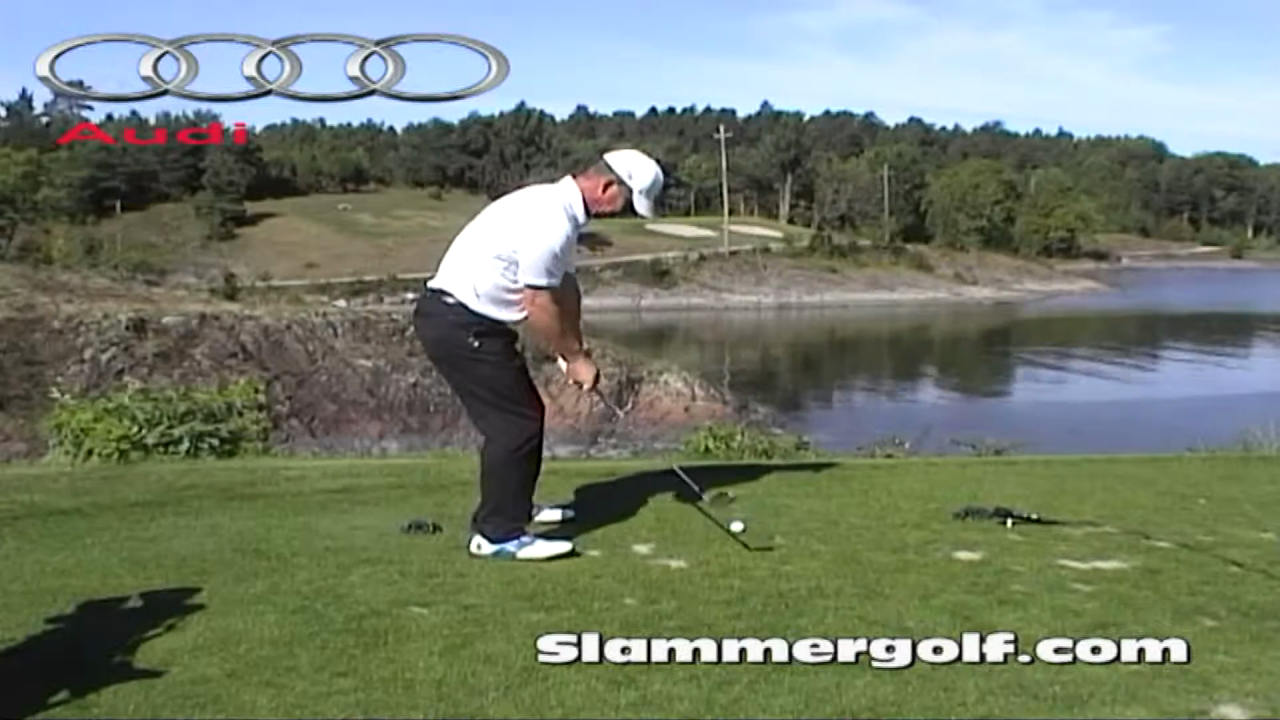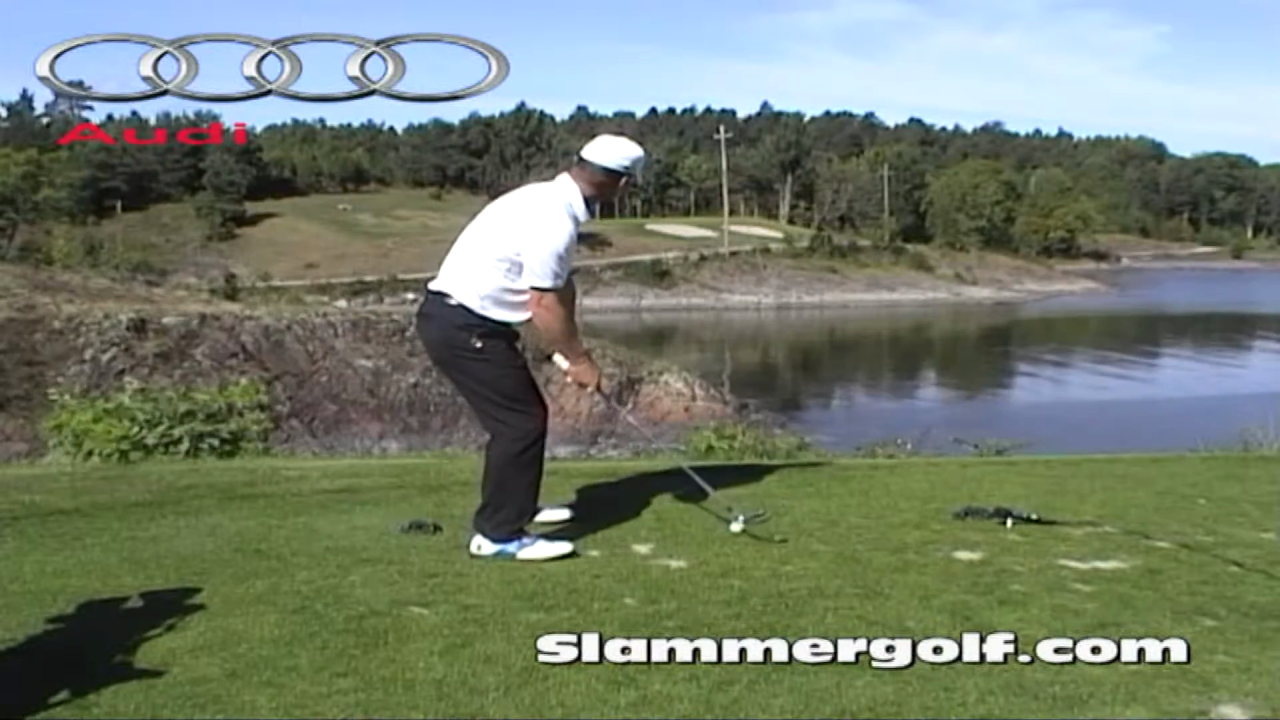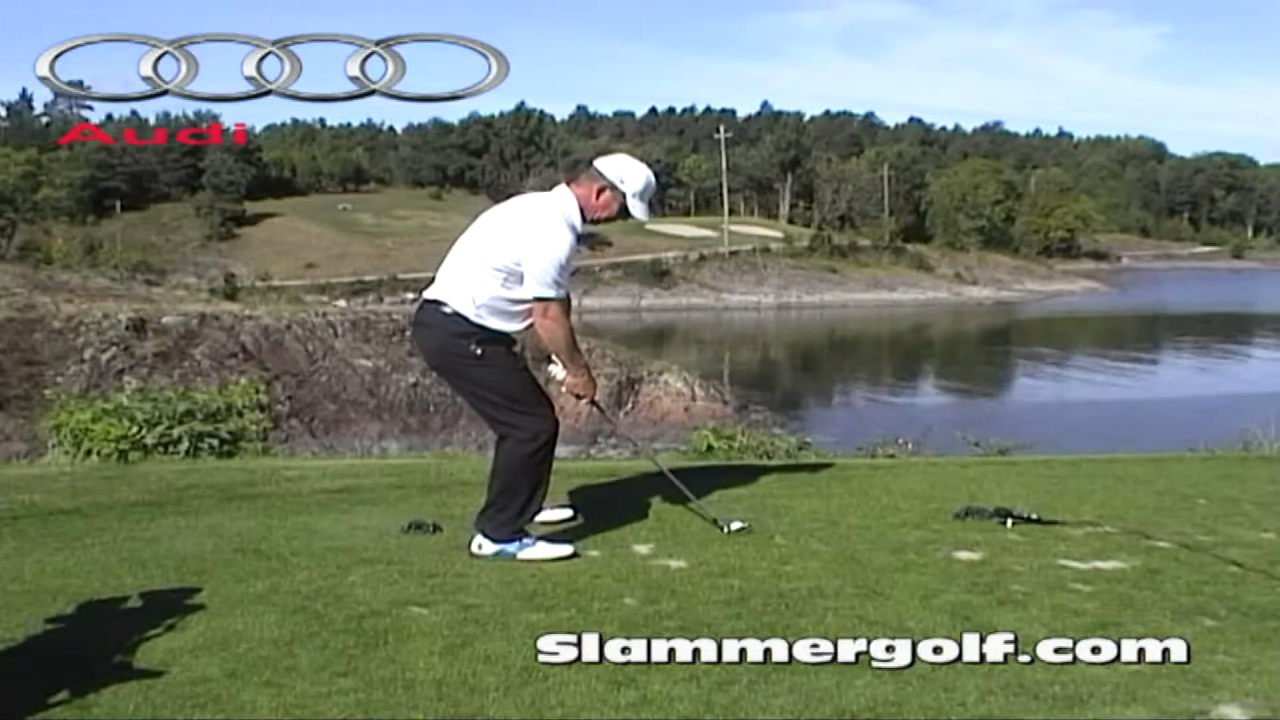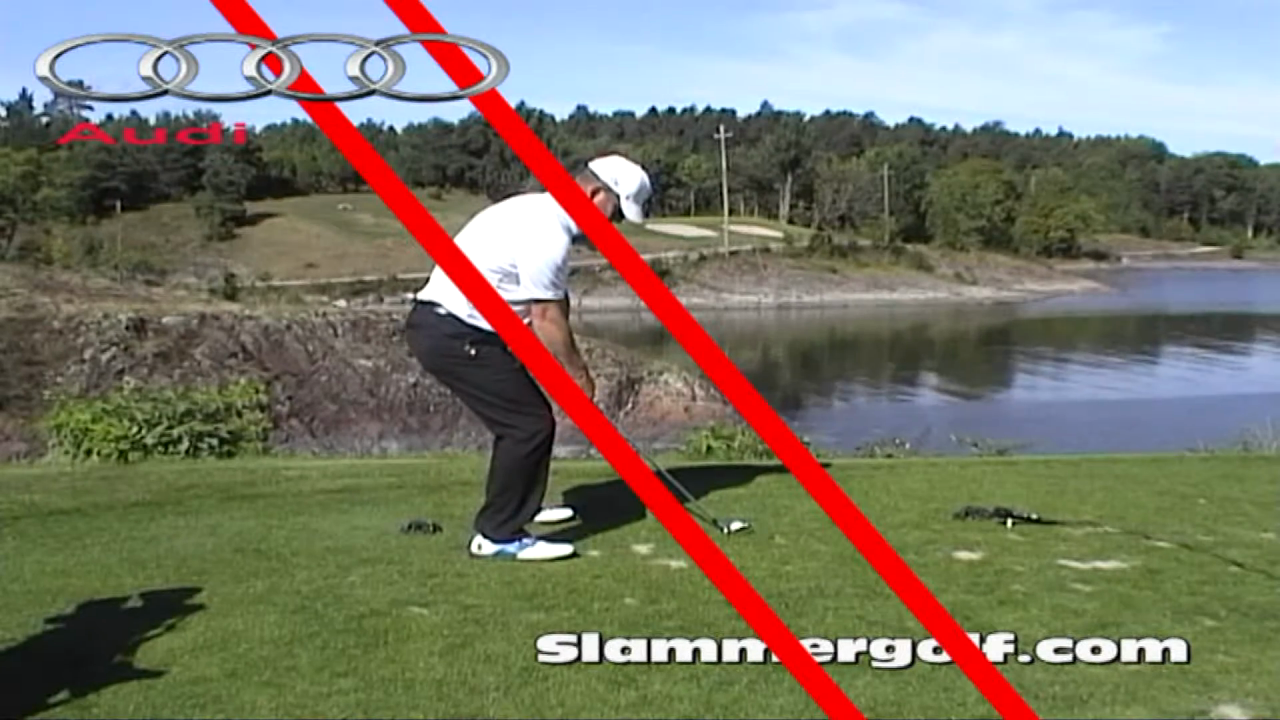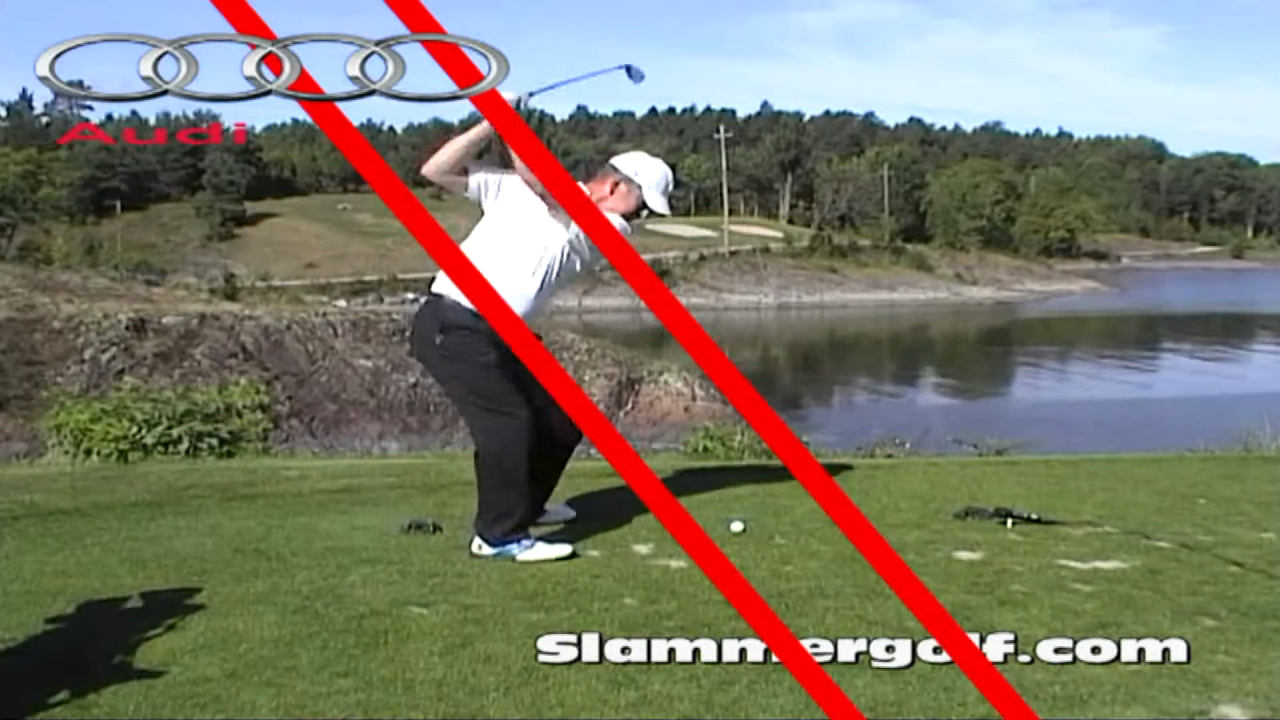
dt=1s
person 1, frame 1
left shoulder: (558, 207)
right shoulder: (551, 219)
left elbow: (563, 287)
right elbow: (538, 303)
left wrist: (576, 349)
right wrist: (575, 358)
left hip: (466, 318)
right hip: (457, 322)
left knee: (524, 414)
right knee: (514, 422)
left ankle: (514, 505)
right ankle: (497, 533)
person 1, frame 2
left shoulder: (550, 201)
right shoulder: (554, 221)
left elbow: (560, 288)
right elbow: (543, 305)
left wrist: (573, 351)
right wrist: (580, 360)
left hip: (465, 318)
right hip: (461, 325)
left knee: (525, 414)
right knee: (520, 423)
left ankle: (516, 504)
right ankle: (498, 534)
person 1, frame 3
left shoulder: (548, 210)
right shoulder: (552, 231)
left elbow: (554, 304)
right elbow: (548, 316)
left wrist: (570, 362)
right wrist: (579, 370)
left hip: (456, 324)
right hip: (456, 332)
left knee: (527, 416)
right knee: (532, 424)
left ankle: (519, 505)
right ankle: (498, 533)
person 1, frame 4
left shoulder: (544, 214)
right shoulder: (547, 233)
left elbow: (554, 307)
right elbow: (546, 318)
left wrist: (571, 365)
right wrist: (578, 373)
left hip: (452, 326)
right hip: (452, 333)
left knee: (525, 414)
right knee: (529, 423)
left ankle: (519, 505)
right ankle: (498, 535)
person 1, frame 5
left shoulder: (609, 234)
right shoulder: (515, 186)
left elbow: (549, 189)
right elbow: (435, 172)
right wrist: (488, 126)
left hip: (501, 337)
right hip: (452, 326)
left knee: (563, 422)
right knee: (509, 422)
left ankle: (525, 501)
right ankle: (499, 532)
